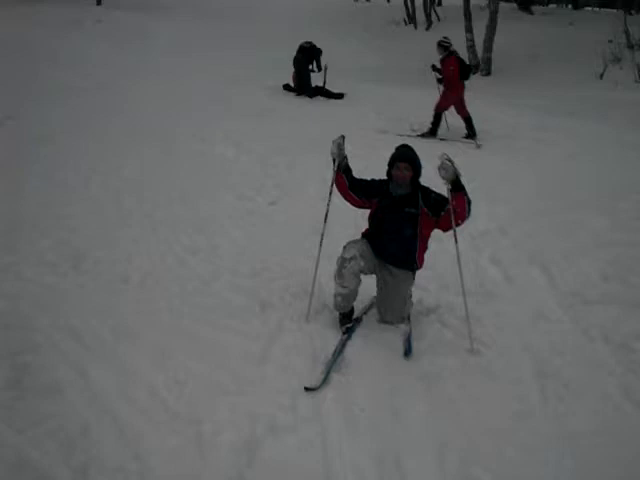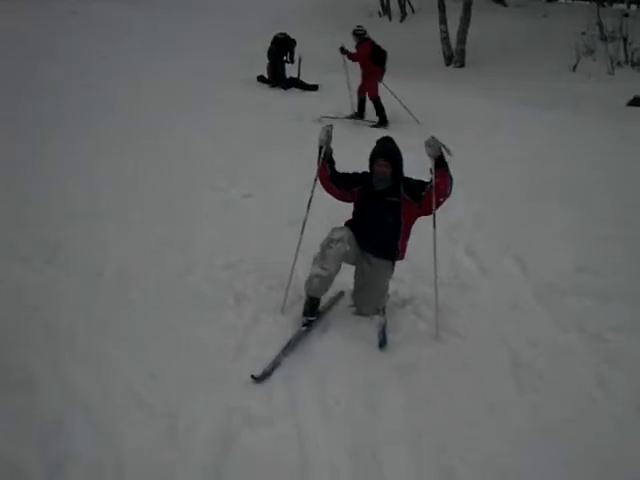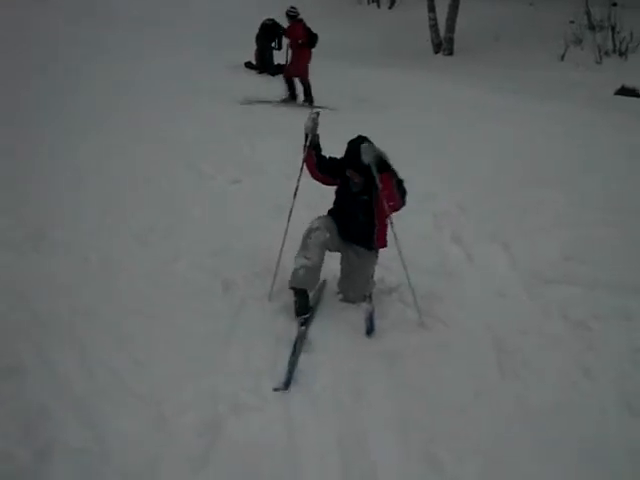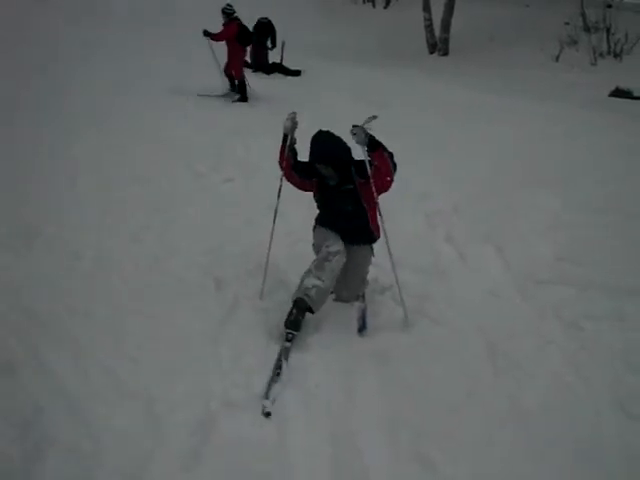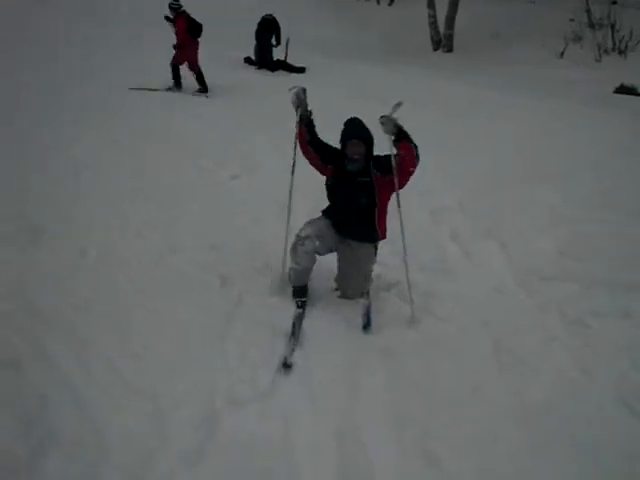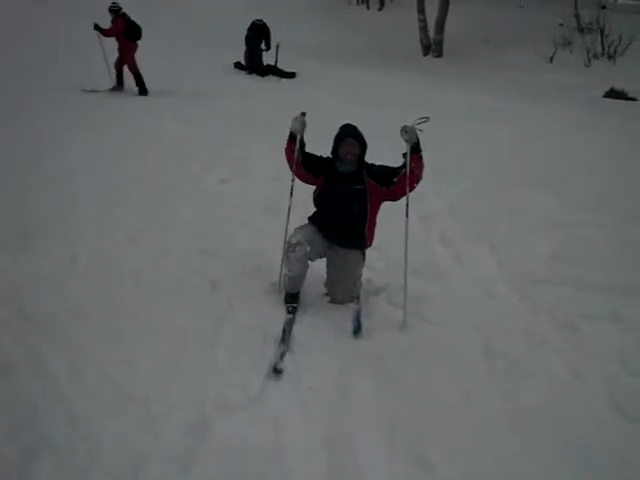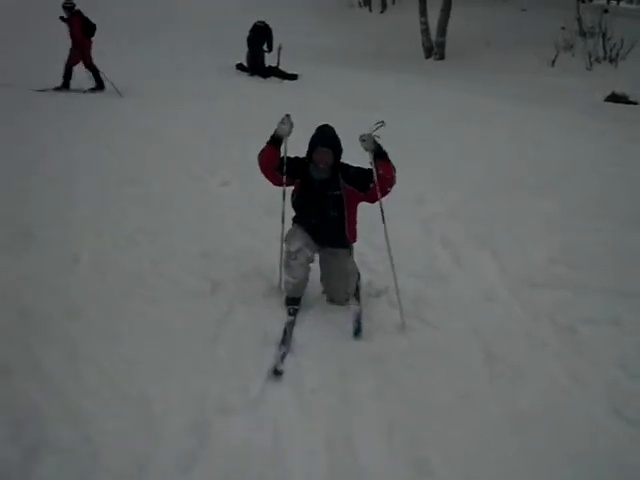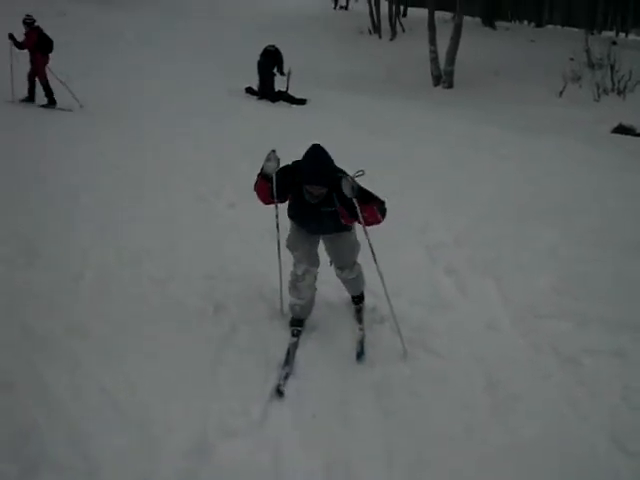
dt=0.7s
person 1, frame 1
left shoulder: (426, 200)
right shoulder: (379, 190)
left elbow: (458, 214)
right elbow: (351, 189)
left wrist: (453, 182)
right wrist: (341, 165)
left hip: (401, 266)
right hip: (372, 251)
left knee: (391, 318)
right knee: (351, 256)
left ankle: (397, 306)
right ankle: (345, 309)
person 1, frame 2
left shoulder: (408, 191)
right shoulder: (361, 183)
left elbow: (439, 193)
right elbow: (332, 183)
left wrist: (438, 162)
right wrist: (326, 155)
left hip: (381, 259)
right hip: (354, 244)
left knee: (367, 311)
right knee: (337, 241)
left ankle: (374, 296)
right ankle: (313, 297)
person 1, frame 3
left shoulder: (381, 181)
right shoulder: (342, 171)
left elbow: (395, 200)
right elbow: (319, 167)
left wrist: (379, 165)
right wrist: (311, 139)
left hip: (363, 244)
right hip: (337, 228)
left knee: (352, 296)
right knee: (318, 231)
left ankle: (359, 287)
right ankle: (301, 290)
person 1, frame 4
left shoulder: (361, 173)
right shoulder: (317, 176)
left elbow: (386, 174)
right elbow: (291, 170)
left wrist: (370, 144)
right wrist: (288, 139)
left hip: (359, 241)
right hip: (328, 231)
left knee: (347, 296)
right knee: (333, 254)
left ankle: (354, 288)
right ankle: (302, 304)
person 1, frame 5
left shoulder: (380, 168)
right shoulder: (335, 162)
left elbow: (407, 165)
right elbow: (311, 144)
left wrist: (398, 135)
right wrist: (303, 115)
left hip: (362, 240)
right hip: (332, 226)
left knee: (351, 292)
right knee: (306, 239)
left ankle: (357, 278)
right ankle: (299, 282)
person 1, frame 6
left shoulder: (373, 177)
right shoulder: (324, 170)
left elbow: (407, 179)
right elbow: (298, 163)
left wrist: (413, 148)
right wrist: (296, 137)
left hip: (350, 246)
right hip: (320, 233)
left knee: (341, 298)
right knee: (297, 245)
left ankle: (349, 278)
right ankle: (292, 290)
person 1, frame 7
left shoulder: (348, 177)
right shoulder: (300, 170)
left elbow: (384, 183)
right elbow: (269, 168)
left wrist: (376, 153)
right wrist: (278, 139)
left hip: (337, 242)
right hip: (305, 231)
left knee: (339, 298)
right knee: (297, 252)
left ankle: (349, 275)
right ankle: (294, 295)
person 1, frame 8
left shoulder: (341, 184)
right shoulder: (292, 177)
left elbow: (376, 214)
right elbow: (267, 195)
left wrist: (357, 195)
right wrist: (267, 175)
left hip: (337, 229)
right hip: (303, 228)
left knee: (346, 267)
right knee: (304, 271)
left ankle: (357, 295)
right ankle: (299, 315)
